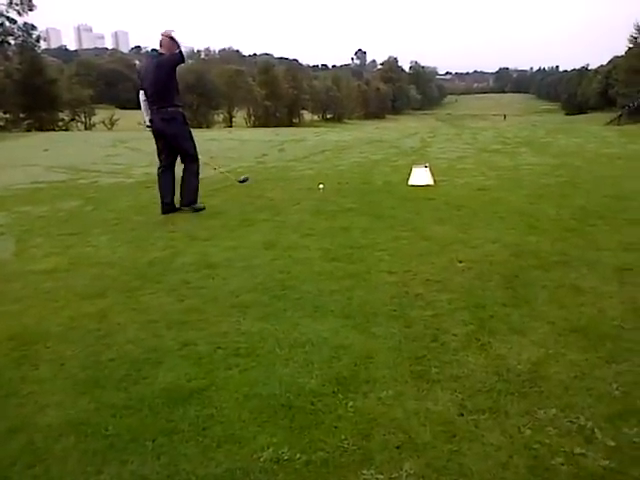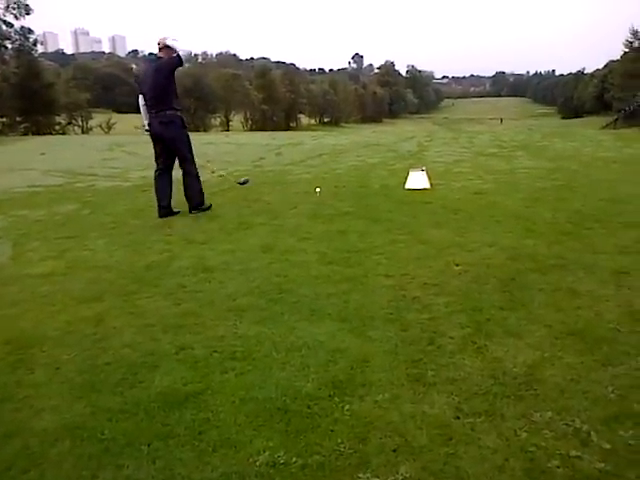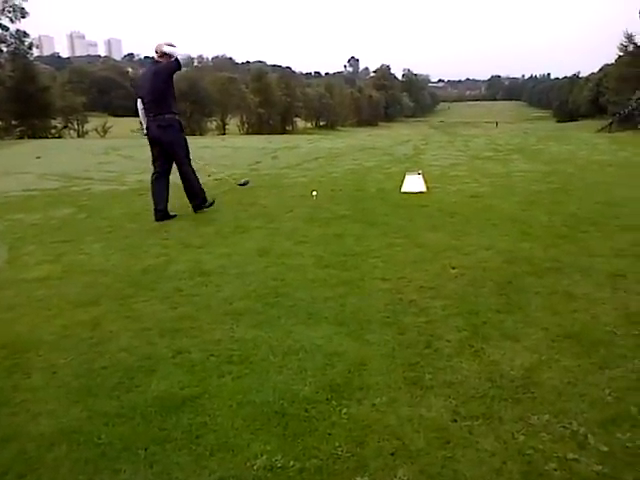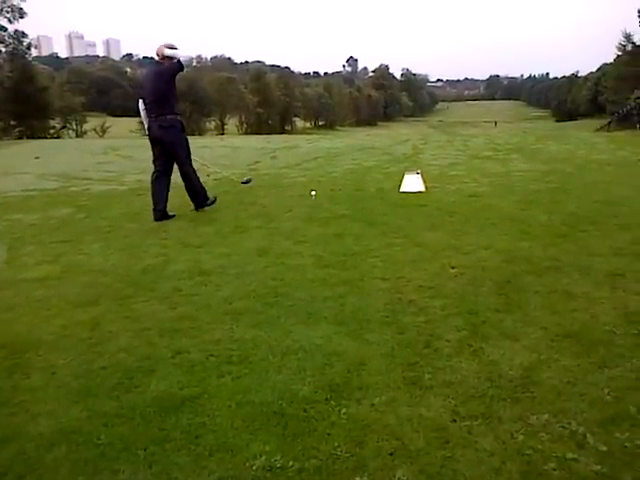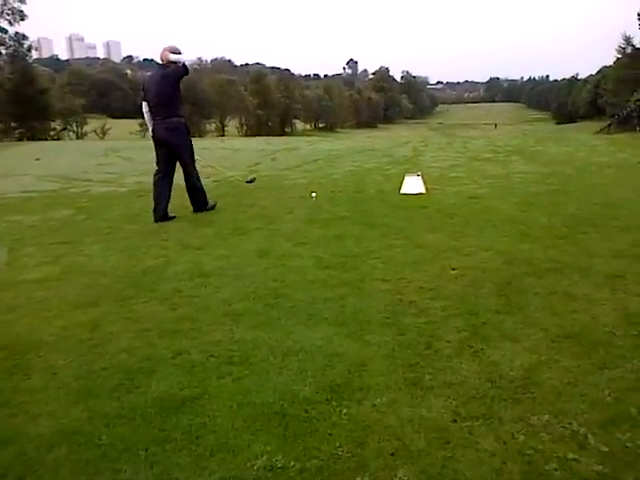
dt=0.1s
person 1, frame 1
left shoulder: (146, 67)
right shoulder: (165, 63)
left elbow: (143, 96)
left wrist: (149, 121)
right wrist: (173, 35)
left hip: (156, 120)
right hip: (172, 118)
left knee: (165, 163)
right knee: (190, 159)
left ankle: (167, 204)
right ankle: (188, 202)
person 1, frame 2
left shoulder: (145, 72)
right shoulder: (164, 67)
left elbow: (142, 101)
left wrist: (149, 124)
right wrist: (169, 43)
left hip: (155, 124)
right hip: (170, 122)
left knee: (162, 166)
right knee: (187, 163)
left ankle: (164, 208)
right ankle: (196, 203)
person 1, frame 3
left shoulder: (144, 75)
right shoulder: (162, 70)
left elbow: (140, 105)
left wrist: (147, 127)
right wrist: (166, 49)
left hip: (152, 127)
right hip: (168, 125)
left knee: (160, 170)
right knee: (184, 166)
left ankle: (160, 211)
right ankle: (199, 202)
person 1, frame 4
left shoulder: (146, 76)
right shoulder: (165, 72)
left elbow: (142, 105)
left wrist: (149, 128)
right wrist: (168, 51)
left hip: (154, 128)
right hip: (170, 125)
left knee: (160, 170)
right knee: (185, 166)
left ankle: (159, 211)
right ankle: (200, 200)
person 1, frame 5
left shoulder: (149, 80)
right shoulder: (170, 75)
left elbow: (145, 108)
left wrist: (153, 130)
right wrist: (173, 58)
left hip: (159, 130)
right hip: (175, 128)
left knee: (163, 171)
right knee: (189, 167)
left ankle: (160, 213)
right ankle: (200, 203)
